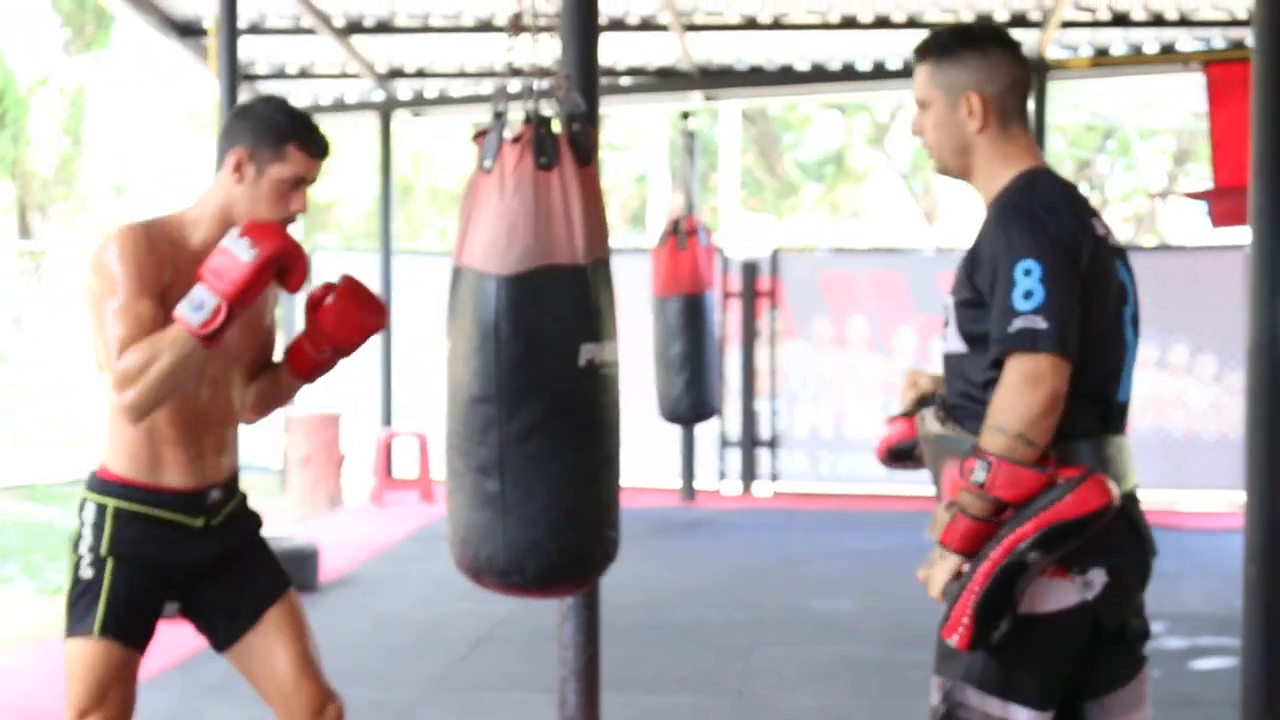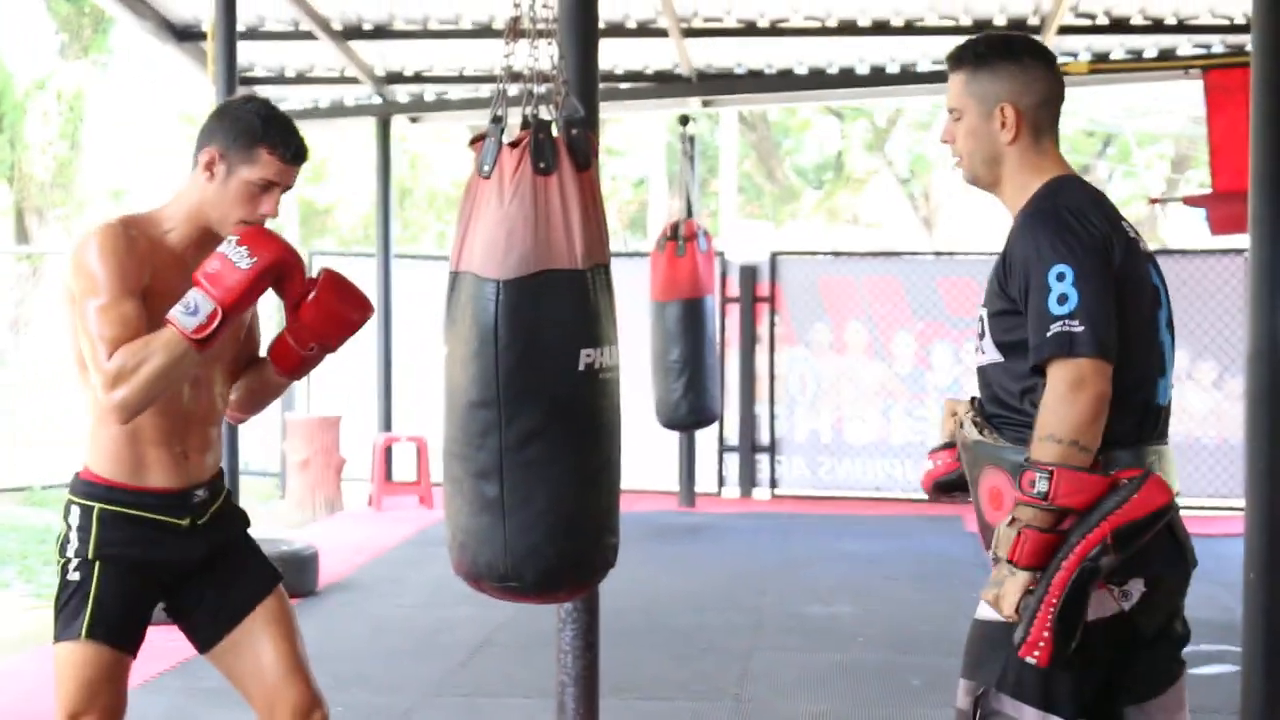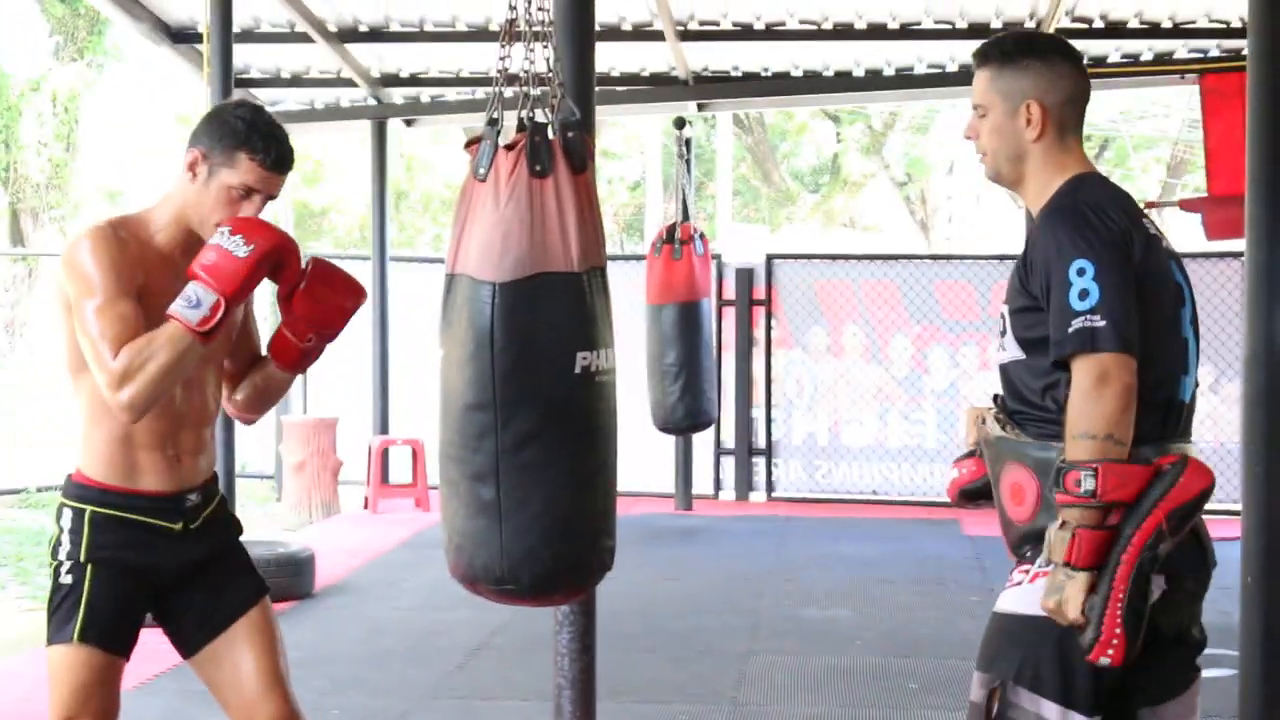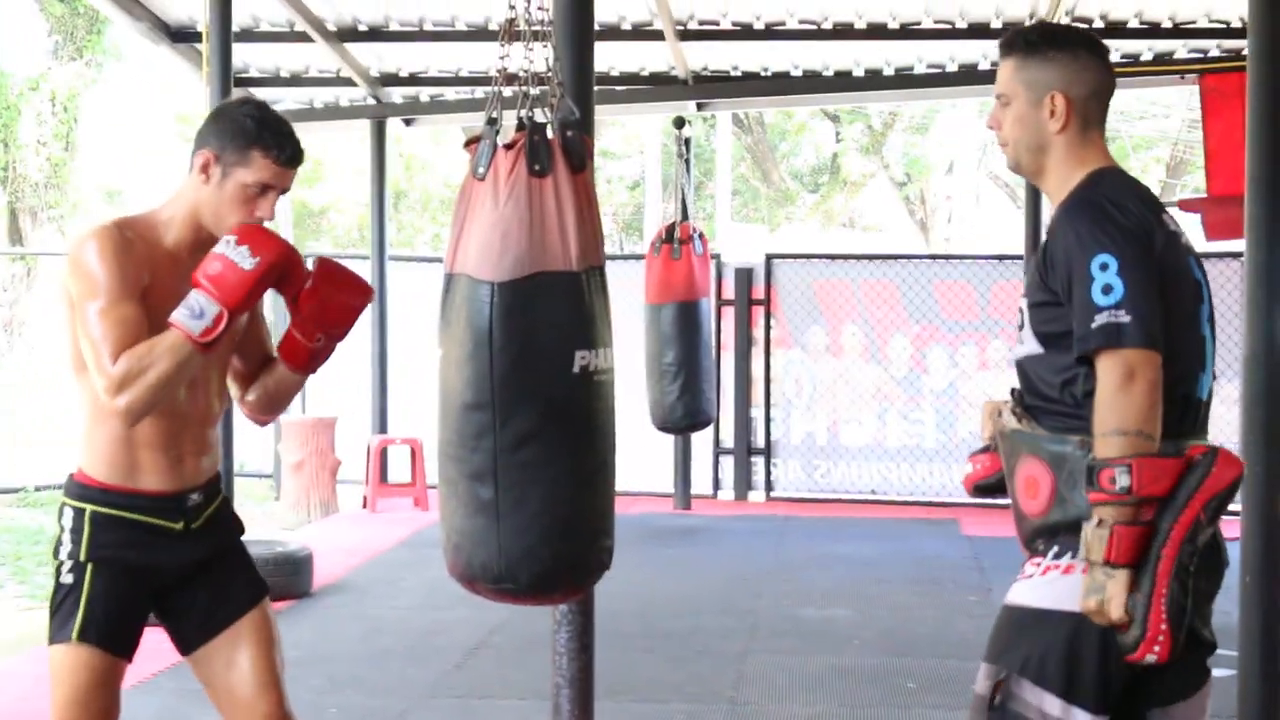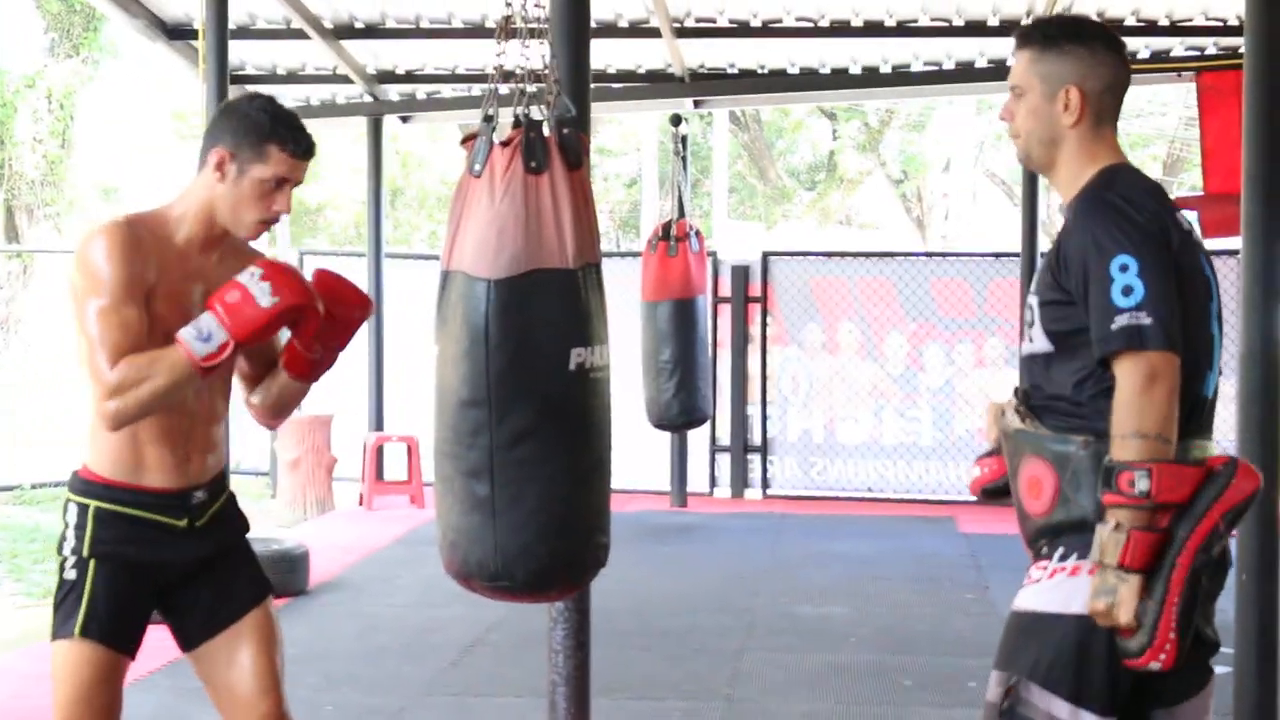
dt=0.1s
person 1, frame 1
left shoulder: (1023, 221)
right shoulder: (1068, 213)
left elbow: (1037, 384)
left wrist: (959, 537)
right wrist: (947, 389)
left hip: (1038, 542)
right hip: (1098, 536)
person 1, frame 2
left shoulder: (1051, 226)
right shoulder: (1095, 219)
left elbow: (1080, 388)
left wrist: (1023, 551)
right wrist: (986, 417)
left hip: (1078, 547)
right hip: (1134, 541)
person 1, frame 3
left shoulder: (1071, 225)
right shoulder: (1116, 217)
left elbow: (1104, 378)
left wrist: (1075, 551)
right wrist: (1007, 421)
left hip: (1099, 544)
right hip: (1156, 540)
person 1, frame 4
left shoulder: (1091, 218)
right shoulder: (1134, 211)
left elbow: (1130, 375)
left wrist: (1110, 550)
right wrist: (1024, 414)
left hip: (1114, 540)
right hip: (1168, 537)
person 1, frame 5
left shoulder: (1105, 216)
right shoulder: (1135, 210)
left elbow: (1149, 376)
left wrist: (1121, 552)
right wrist: (1029, 417)
left hip: (1112, 539)
right hip: (1164, 536)
person 2, frame 1
left shoulder: (257, 263)
right shoulder: (134, 250)
right elbow: (130, 396)
left wrist: (317, 348)
right wrist: (219, 295)
left hip: (222, 518)
right hip: (130, 522)
person 2, frame 2
left shoulder: (243, 262)
right shoulder: (113, 248)
right elbow: (119, 395)
left wrist: (301, 345)
right wrist: (212, 299)
left hip: (209, 517)
right hip: (116, 524)
person 2, frame 3
left shoulder: (235, 261)
right shoulder: (103, 251)
right elbow: (126, 394)
left wrist: (303, 337)
right wrist: (213, 289)
left hip: (202, 522)
right hip: (108, 528)
person 2, frame 4
left shoulder: (238, 265)
right shoulder: (108, 251)
left elbow: (257, 404)
right elbow: (124, 399)
left wrist: (311, 339)
right wrist: (216, 299)
left hip: (204, 521)
right hip: (109, 527)
person 2, frame 5
left shoulder: (251, 269)
right shoulder: (117, 248)
left elbow: (266, 408)
right elbow: (114, 400)
left wrist: (313, 348)
right wrist: (228, 325)
left hip: (208, 520)
right hip: (115, 525)
